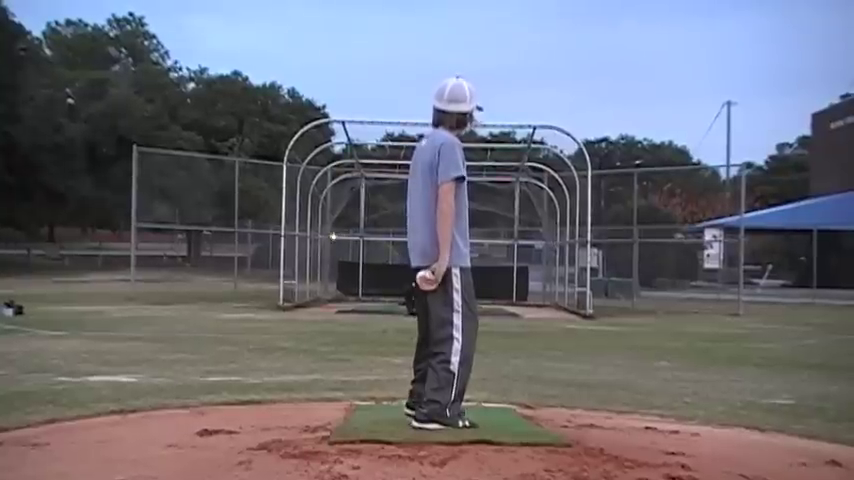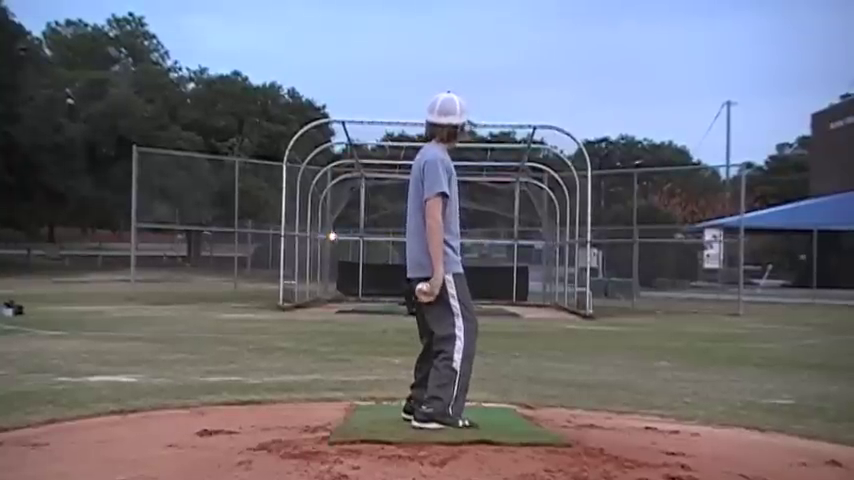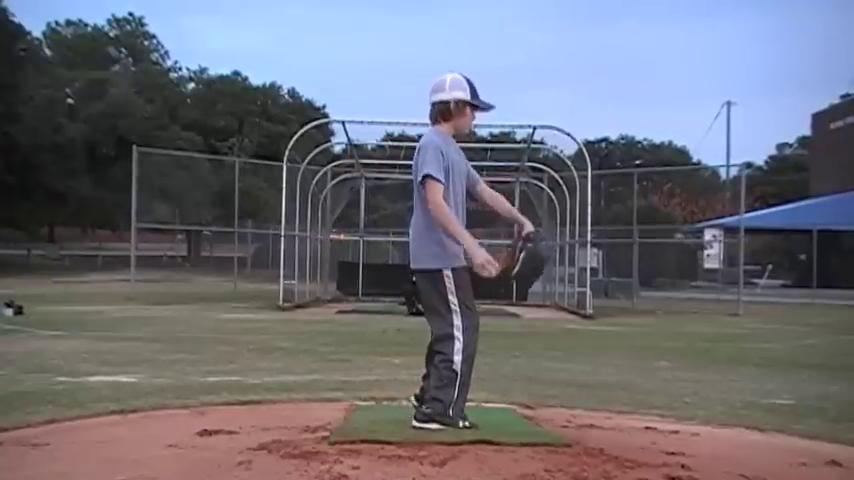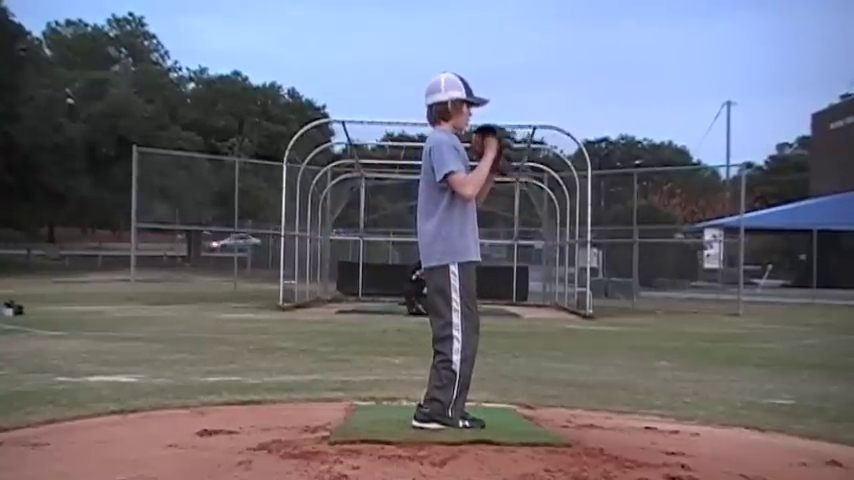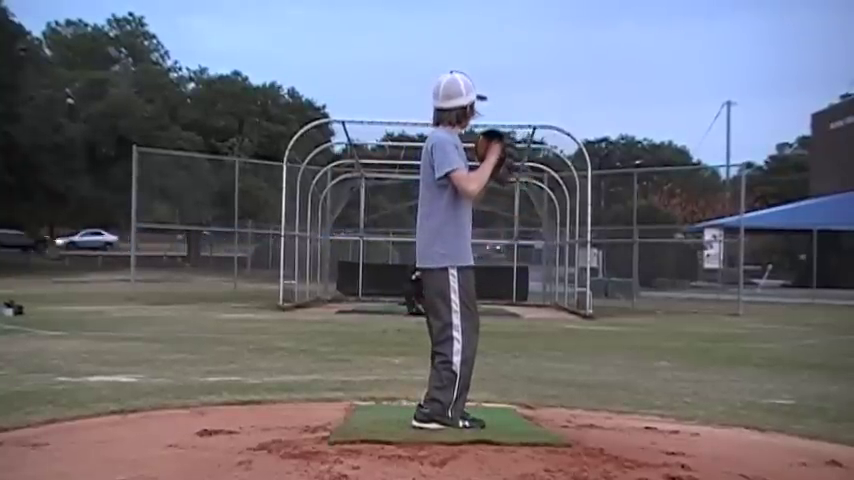
dt=1s
person 1, frame 1
left shoulder: (424, 144)
right shoulder: (448, 144)
right elbow: (446, 201)
right wrist: (445, 256)
left hip: (421, 255)
right hip: (446, 257)
left knee: (434, 331)
right knee: (456, 333)
left ankle: (420, 400)
right ankle: (437, 410)
person 1, frame 2
left shoulder: (426, 156)
right shoulder: (437, 159)
right elbow: (433, 218)
right wrist: (439, 271)
left hip: (422, 267)
right hip: (440, 266)
left knee: (438, 336)
right knee: (459, 332)
left ankle: (419, 403)
right ankle: (437, 410)
person 1, frame 3
left shoulder: (453, 150)
right shoulder: (432, 144)
left elbow: (484, 192)
right elbow: (435, 202)
left wrist: (521, 220)
right wrist: (472, 247)
left hip: (438, 257)
right hip: (439, 257)
left knee: (448, 329)
right knee: (460, 329)
left ankle: (429, 396)
right ankle: (438, 411)
person 1, frame 4
left shoulder: (447, 143)
right shoulder: (441, 142)
left elbow: (476, 196)
right elbow: (467, 189)
left wrist: (493, 162)
right wrist: (489, 154)
left hip: (450, 254)
right hip: (450, 255)
left knee: (455, 333)
right knee: (458, 333)
left ankle: (439, 408)
right ankle: (439, 409)
person 1, frame 5
left shoulder: (445, 141)
right shoulder: (442, 141)
left elbow: (467, 192)
right elbow: (469, 187)
left wrist: (490, 164)
right wrist: (491, 156)
left hip: (442, 254)
right hip: (447, 256)
left knee: (451, 334)
right knee: (459, 333)
left ankle: (437, 408)
right ankle: (439, 409)
